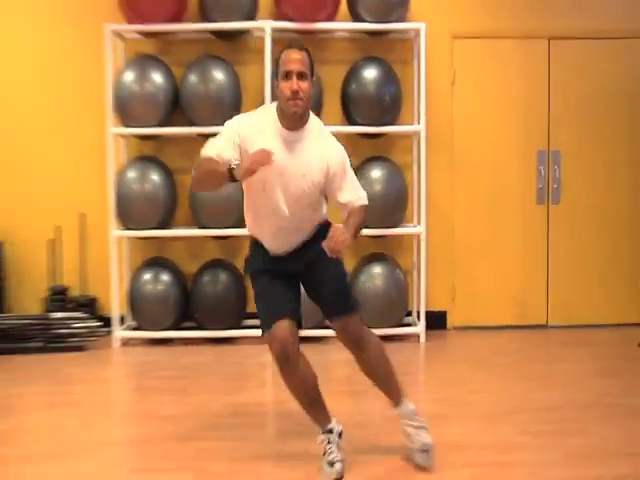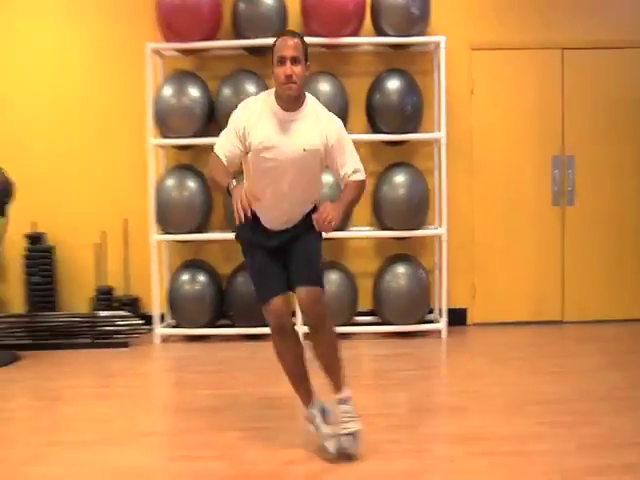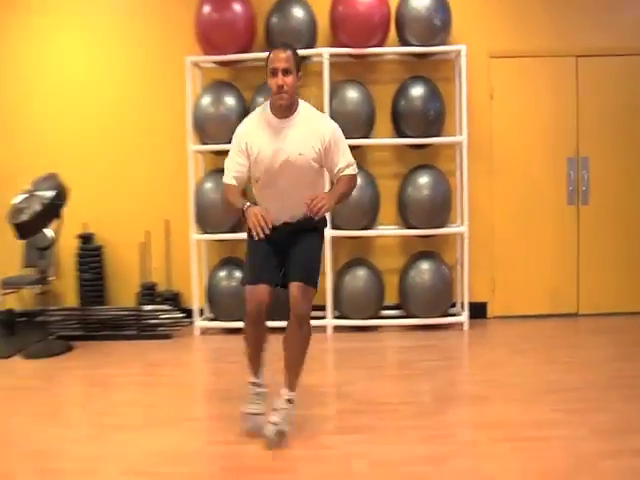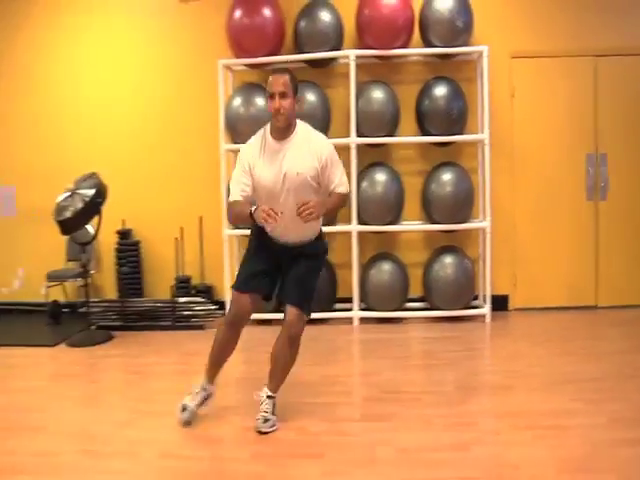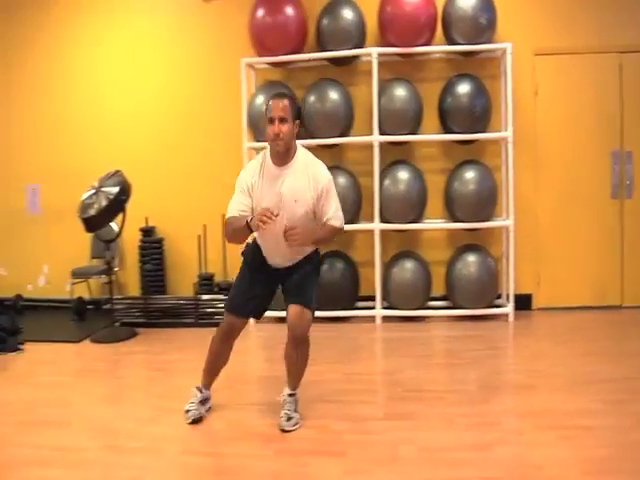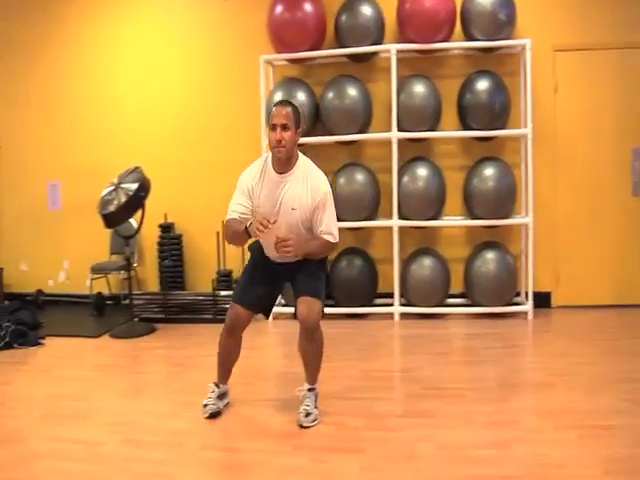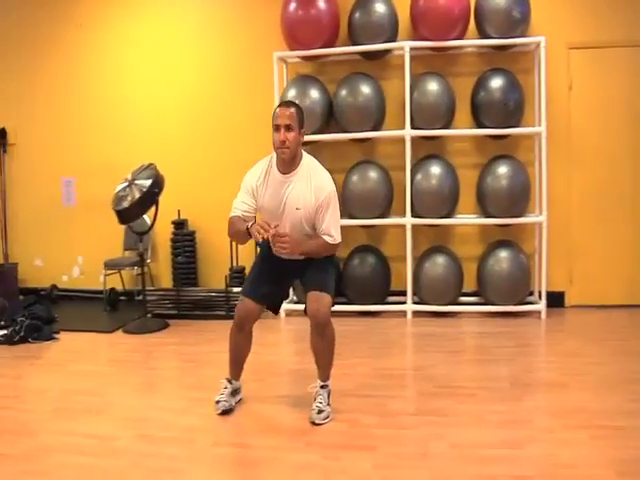
dt=0.1s
person 1, frame 1
left shoulder: (326, 147)
right shoulder: (247, 126)
left elbow: (357, 204)
right elbow: (200, 178)
left wrist: (348, 229)
right wrist: (236, 170)
left hip: (313, 245)
right hip: (266, 252)
left knee: (352, 331)
right knee: (284, 344)
left ankle: (406, 411)
right ankle: (328, 431)
person 1, frame 2
left shoulder: (328, 124)
right shoulder: (248, 114)
left elbow: (357, 180)
right elbow: (219, 165)
left wrist: (339, 208)
right wrist: (233, 189)
left hip: (303, 226)
right hip: (258, 229)
left knee: (313, 308)
right knee: (278, 315)
left ankle: (343, 399)
right ankle: (313, 407)
person 1, frame 3
left shoulder: (322, 126)
right shoulder: (249, 128)
left elbow: (348, 173)
right elbow: (231, 184)
left wrist: (331, 196)
right wrist: (246, 208)
left hip: (306, 227)
right hip: (265, 228)
left knee: (298, 307)
right knee: (256, 303)
left ankle: (287, 400)
right ankle: (256, 386)
person 1, frame 4
left shoulder: (319, 147)
right shoulder: (250, 151)
left elbow: (340, 193)
right elbow: (234, 213)
left wrist: (321, 208)
right wrist: (253, 211)
left hip: (305, 248)
right hip: (266, 241)
left knee: (293, 324)
right knee: (238, 312)
left ankle: (270, 395)
right ankle: (205, 387)
person 1, frame 5
left shoulder: (316, 173)
right shoulder: (251, 173)
left elbow: (335, 227)
right elbow: (230, 232)
left wrist: (310, 236)
right wrist: (248, 224)
left hip: (303, 260)
right hip: (261, 257)
left knee: (298, 325)
right knee: (229, 326)
left ankle: (291, 396)
right ankle: (203, 392)
person 1, frame 6
left shoulder: (316, 182)
right shoulder: (252, 176)
left elbow: (329, 243)
right elbow: (229, 232)
left wrist: (299, 246)
right wrist: (248, 229)
left hip: (308, 259)
right hip: (266, 257)
left knee: (309, 318)
right knee: (234, 320)
left ankle: (311, 392)
right ankle: (221, 387)
person 1, frame 7
left shoulder: (320, 181)
right shoulder: (257, 175)
left elbow: (331, 242)
right elbow: (233, 229)
left wrist: (300, 245)
right wrist: (250, 227)
left hip: (314, 255)
right hip: (273, 254)
left knee: (319, 313)
right knee: (243, 315)
left ankle: (323, 389)
right ankle: (233, 384)
